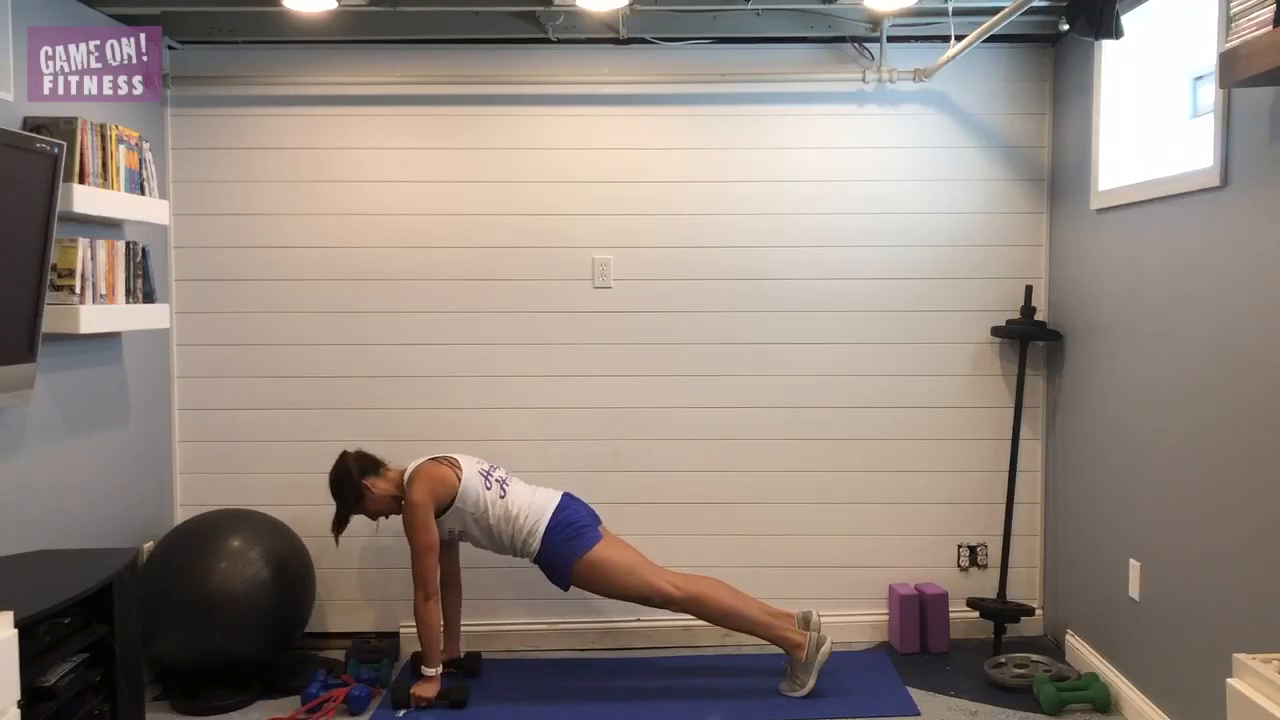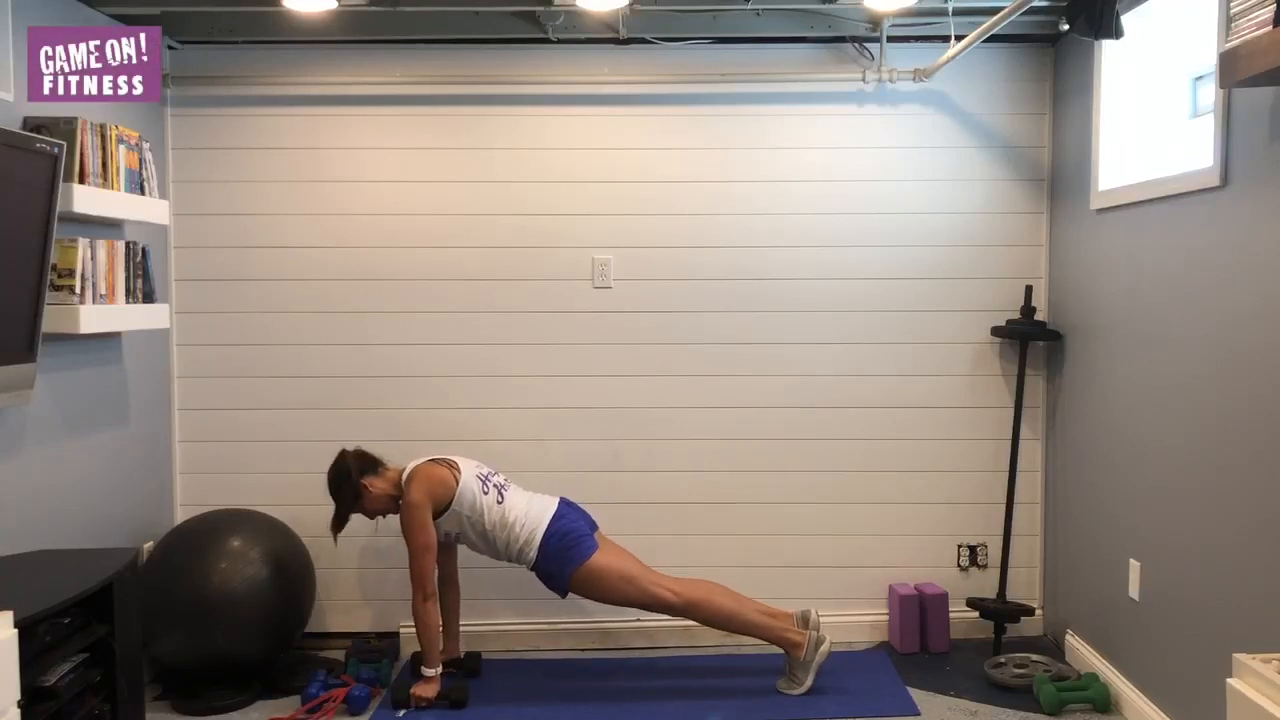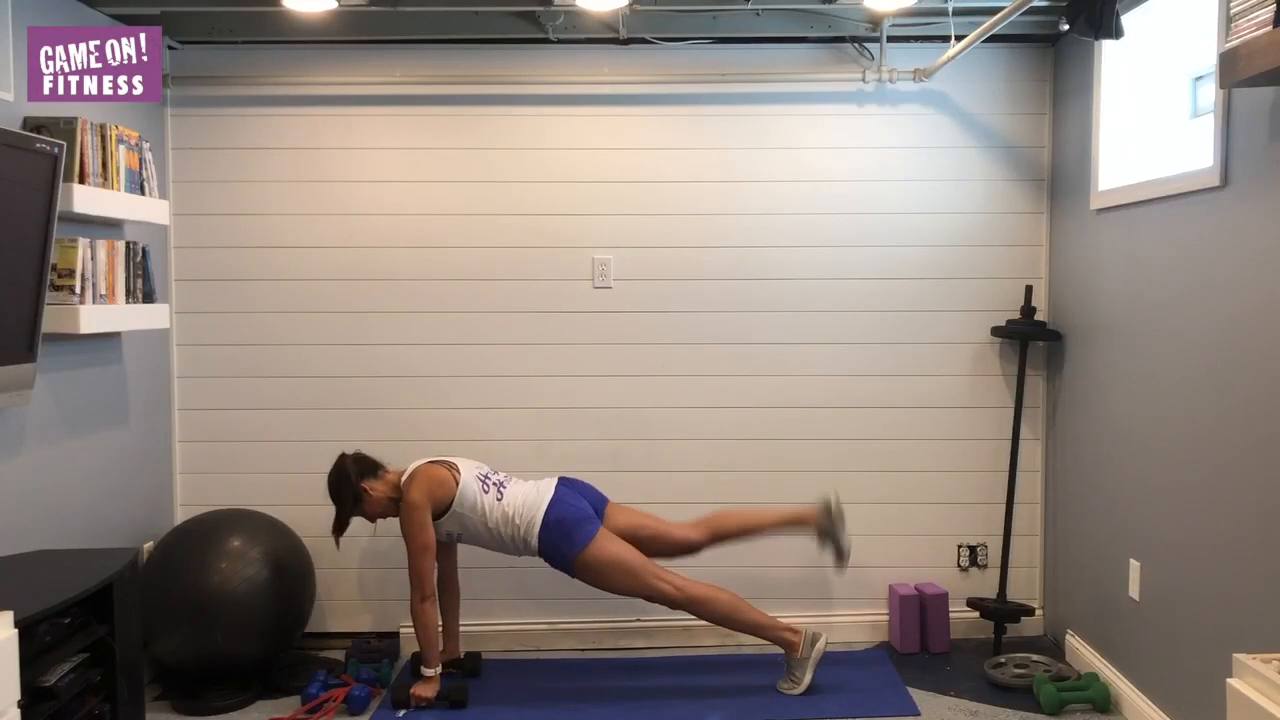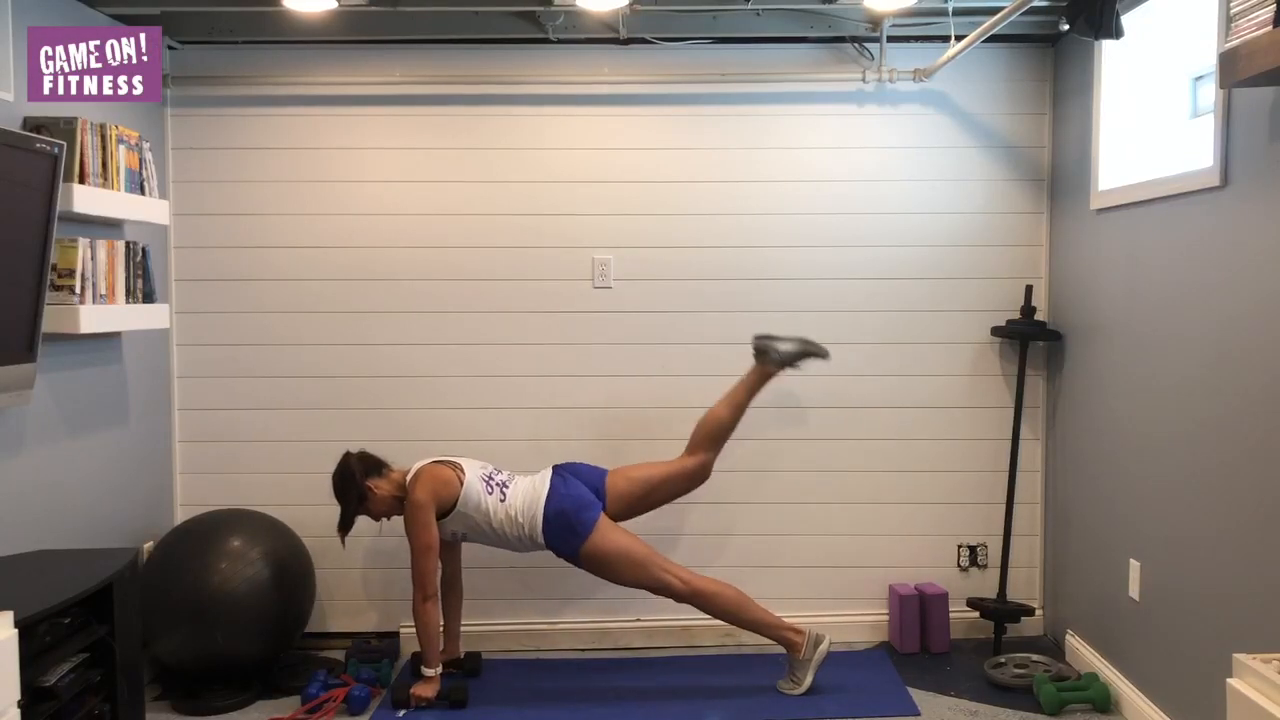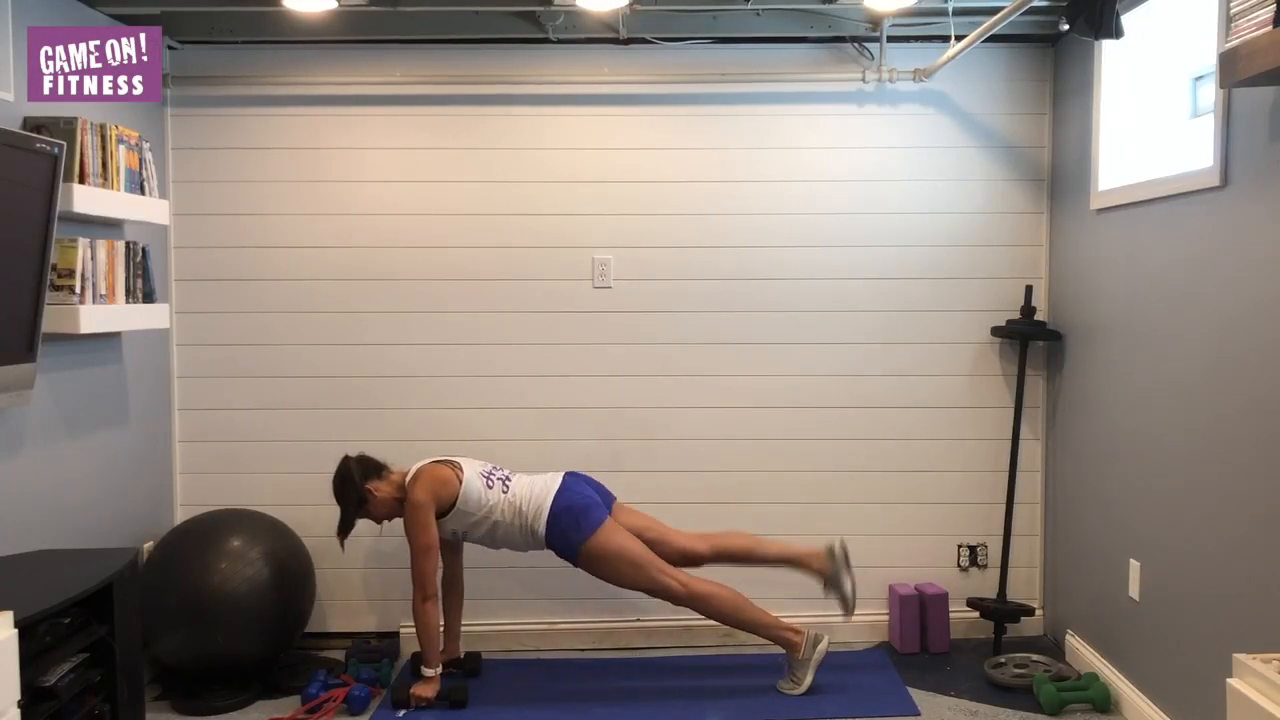
dt=0.4s
person 1, frame 1
left shoulder: (417, 494)
right shoulder: (434, 478)
left elbow: (427, 592)
right elbow: (450, 580)
left wrist: (431, 672)
right wrist: (451, 650)
left hip: (556, 535)
right hip: (562, 514)
left knee: (669, 590)
right knee: (668, 584)
left ankle: (797, 641)
right ankle: (791, 621)
person 1, frame 2
left shoulder: (414, 495)
right shoulder: (431, 477)
left elbow: (425, 593)
right elbow: (448, 578)
left wrist: (430, 673)
right wrist: (452, 649)
left hip: (552, 544)
right hip: (559, 519)
left knee: (668, 597)
right knee: (667, 585)
left ankle: (797, 641)
right ankle: (790, 620)
person 1, frame 3
left shoulder: (412, 496)
right shoulder: (430, 480)
left elbow: (424, 594)
right elbow: (447, 577)
left wrist: (431, 673)
right wrist: (452, 648)
left hip: (555, 526)
right hip: (563, 498)
left knee: (672, 588)
right knee: (695, 534)
left ankle: (794, 640)
right ankle: (813, 517)
person 1, frame 4
left shoulder: (418, 497)
right shoulder: (436, 481)
left elbow: (427, 595)
right elbow: (451, 582)
left wrist: (431, 673)
right wrist: (452, 650)
left hip: (560, 516)
right hip: (566, 485)
left knee: (677, 584)
right knee: (696, 463)
left ankle: (797, 641)
right ankle: (764, 366)
person 1, frame 5
left shoulder: (418, 495)
right shoulder: (435, 484)
left elbow: (426, 595)
right elbow: (451, 578)
left wrist: (430, 673)
right wrist: (452, 650)
left hip: (561, 514)
right hip: (567, 493)
left knee: (674, 584)
right knee: (700, 549)
left ankle: (797, 640)
right ankle: (818, 561)
